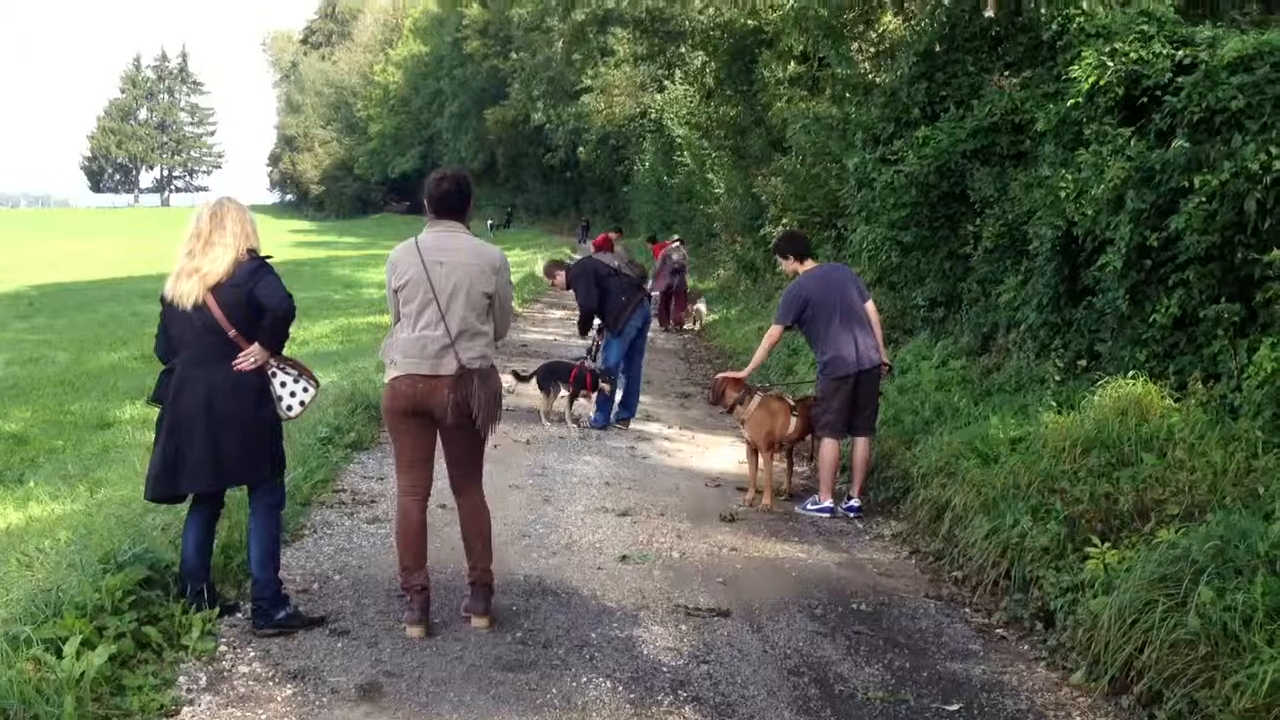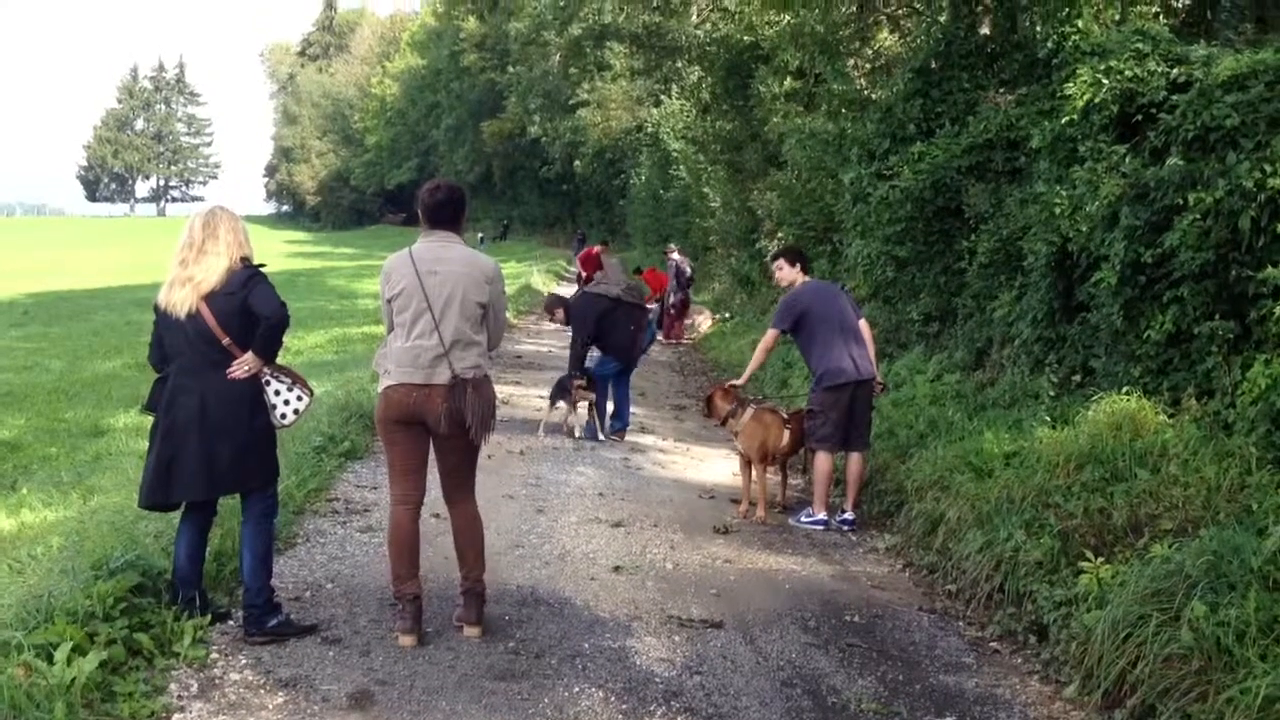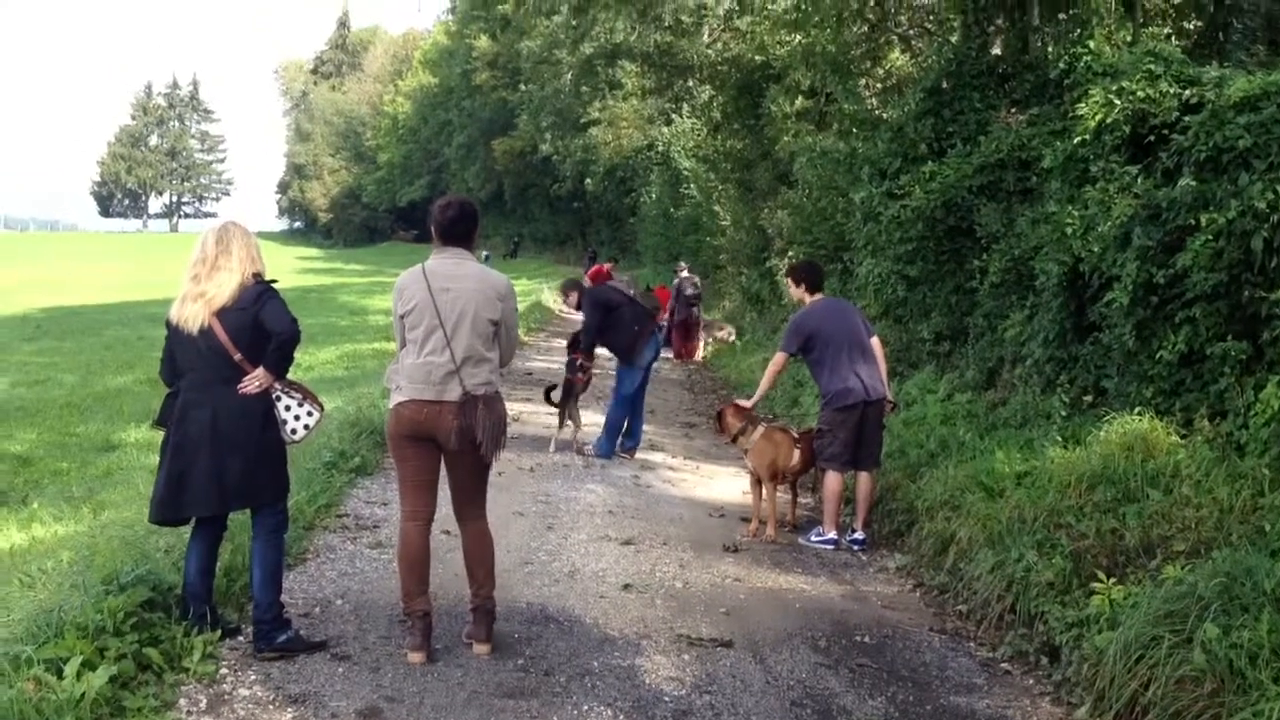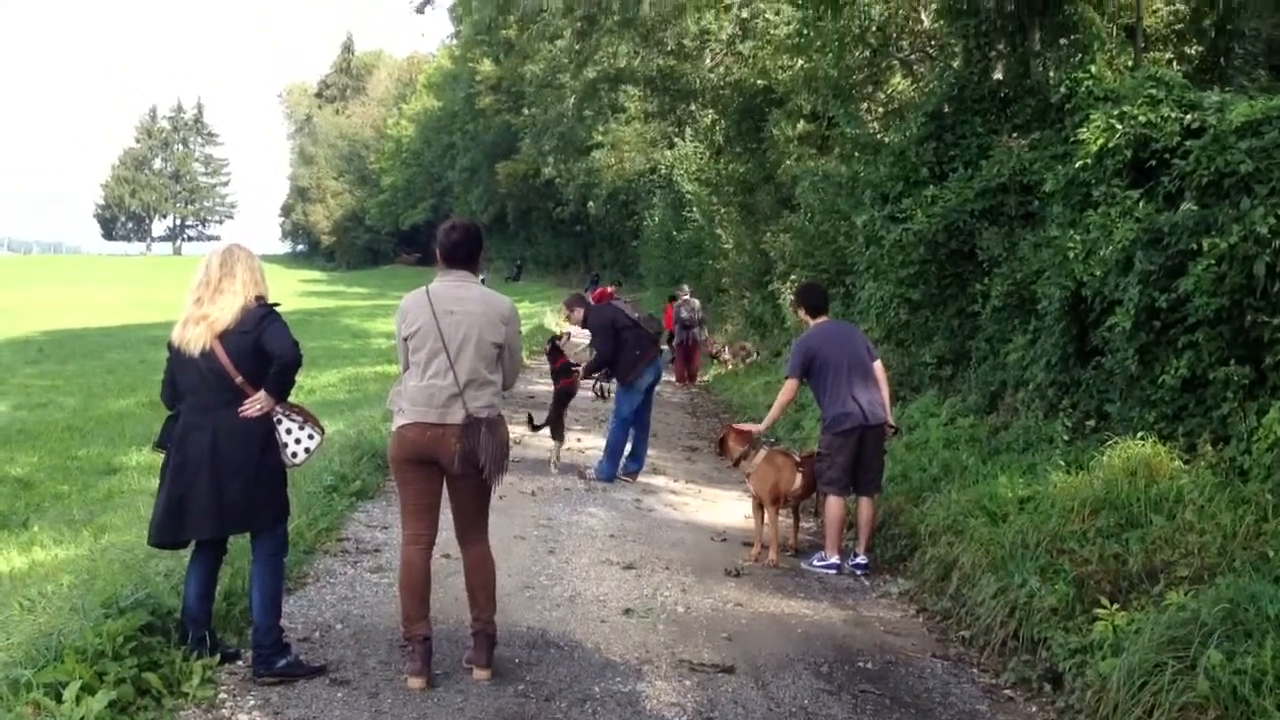
dt=0.7s
person 1, frame 1
left shoulder: (401, 256)
right shoulder: (490, 258)
left elbow: (396, 320)
right elbow: (501, 327)
left hip: (407, 380)
right hip: (467, 382)
left knee: (411, 490)
right knee: (469, 489)
left ankle: (416, 601)
right ankle: (480, 594)
person 1, frame 2
left shoulder: (395, 265)
right shoulder: (485, 268)
left elbow: (390, 328)
right elbow: (495, 337)
left hip: (401, 389)
right hip: (461, 391)
left knee: (404, 499)
right knee: (462, 497)
left ankle: (407, 610)
right ankle: (472, 602)
person 1, frame 3
left shoulder: (408, 282)
right shoulder: (497, 285)
left elbow: (401, 345)
right elbow: (506, 354)
left hip: (412, 405)
right hip: (472, 408)
left knee: (415, 516)
right knee: (473, 515)
left ankle: (418, 627)
right ankle: (482, 620)
person 1, frame 4
left shoulder: (412, 304)
right shoulder: (501, 308)
left elbow: (405, 367)
right elbow: (509, 377)
left hip: (414, 428)
right hip: (474, 431)
left knee: (416, 539)
right knee: (475, 538)
left ankle: (418, 651)
right ankle: (482, 645)
person 2, frame 1
left shoulder: (177, 283)
right shoulder: (250, 270)
left elbow: (164, 350)
right elbow: (281, 307)
right wrist: (266, 347)
left hip: (191, 404)
right hip: (241, 404)
left knee: (204, 499)
right knee: (265, 500)
left ankle: (196, 596)
right ankle: (268, 607)
person 2, frame 2
left shoulder: (170, 291)
right shoulder: (243, 278)
left elbow: (158, 358)
right elbow: (275, 315)
right wrist: (260, 356)
left hip: (185, 412)
right hip: (235, 411)
left knee: (197, 506)
right knee: (258, 508)
left ankle: (187, 603)
right ankle: (260, 615)
person 2, frame 3
left shoulder: (183, 306)
right shoulder: (255, 295)
left elbow: (169, 373)
right elbow: (287, 331)
right wrist: (271, 371)
left hip: (196, 428)
right hip: (246, 427)
left knee: (207, 521)
right knee: (268, 524)
left ankle: (197, 618)
right ankle: (270, 631)
person 2, frame 4
left shoulder: (185, 328)
right shoulder: (257, 318)
left elbow: (170, 396)
right elbow: (288, 354)
right wrist: (272, 395)
left hip: (196, 450)
right hip: (246, 451)
left knee: (208, 545)
right knee: (268, 548)
left ankle: (196, 643)
right ankle: (269, 656)
person 3, frame 1
left shoulder: (797, 290)
right shoulder: (844, 272)
left elbow: (773, 336)
right elbow: (872, 312)
left wrist: (745, 372)
right wrist: (882, 353)
left hip: (837, 366)
right hip: (869, 362)
left knee: (829, 433)
right knee: (862, 433)
left ankle: (825, 500)
right ankle: (854, 499)
person 3, frame 2
left shoulder: (793, 299)
right shoulder: (836, 290)
left elbow: (767, 343)
right elbow: (865, 329)
left wrist: (743, 378)
right wrist: (875, 372)
left hip: (833, 378)
right hip: (862, 375)
left knee: (824, 446)
right knee: (856, 446)
left ankle: (818, 513)
right ankle: (848, 513)
person 3, frame 3
left shoulder: (803, 320)
right shoulder: (848, 307)
left elbow: (776, 366)
right elbow: (876, 347)
left wrist: (753, 400)
right wrist: (886, 390)
left hip: (842, 398)
right hip: (873, 395)
left knee: (833, 465)
right knee: (865, 466)
left ankle: (828, 532)
right ankle: (858, 532)
person 3, frame 4
left shoulder: (806, 343)
right shoulder: (854, 330)
left elbow: (789, 392)
right elbow: (880, 372)
left wrist: (763, 426)
right wrist: (888, 416)
left hip: (842, 422)
right hip: (874, 419)
left knee: (835, 490)
right knee: (867, 491)
left ankle: (830, 557)
right ankle: (861, 557)
